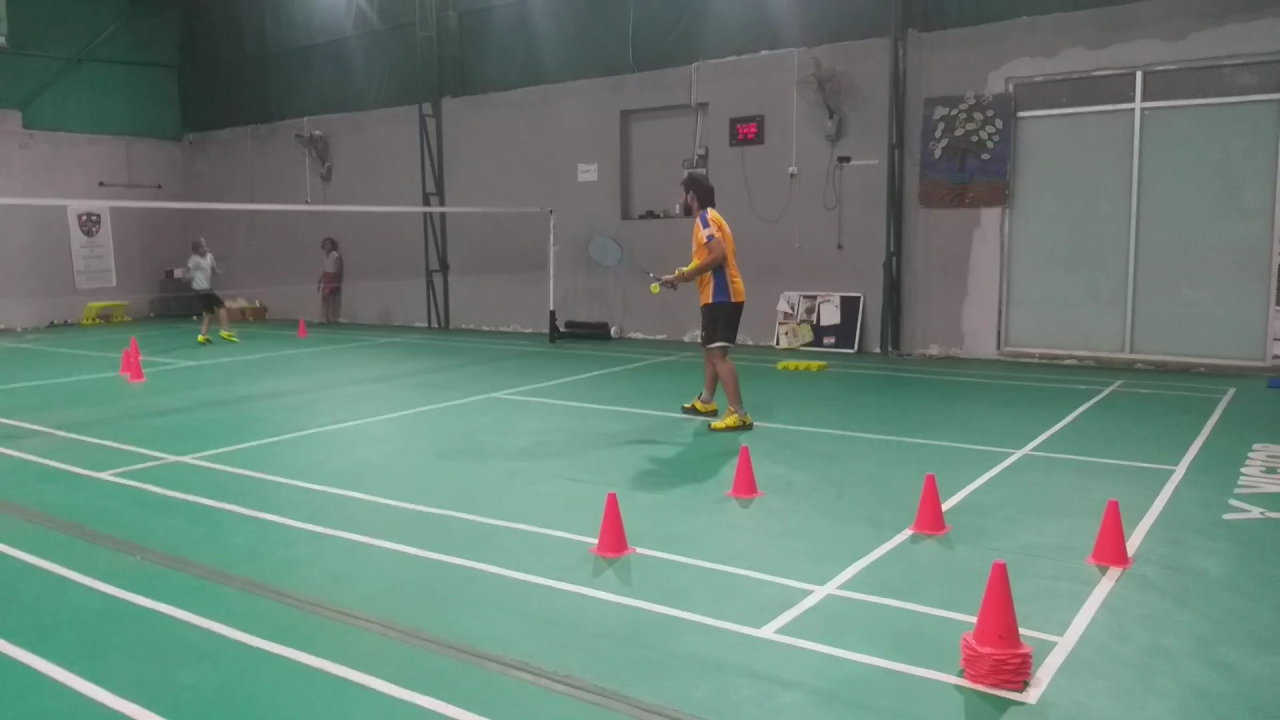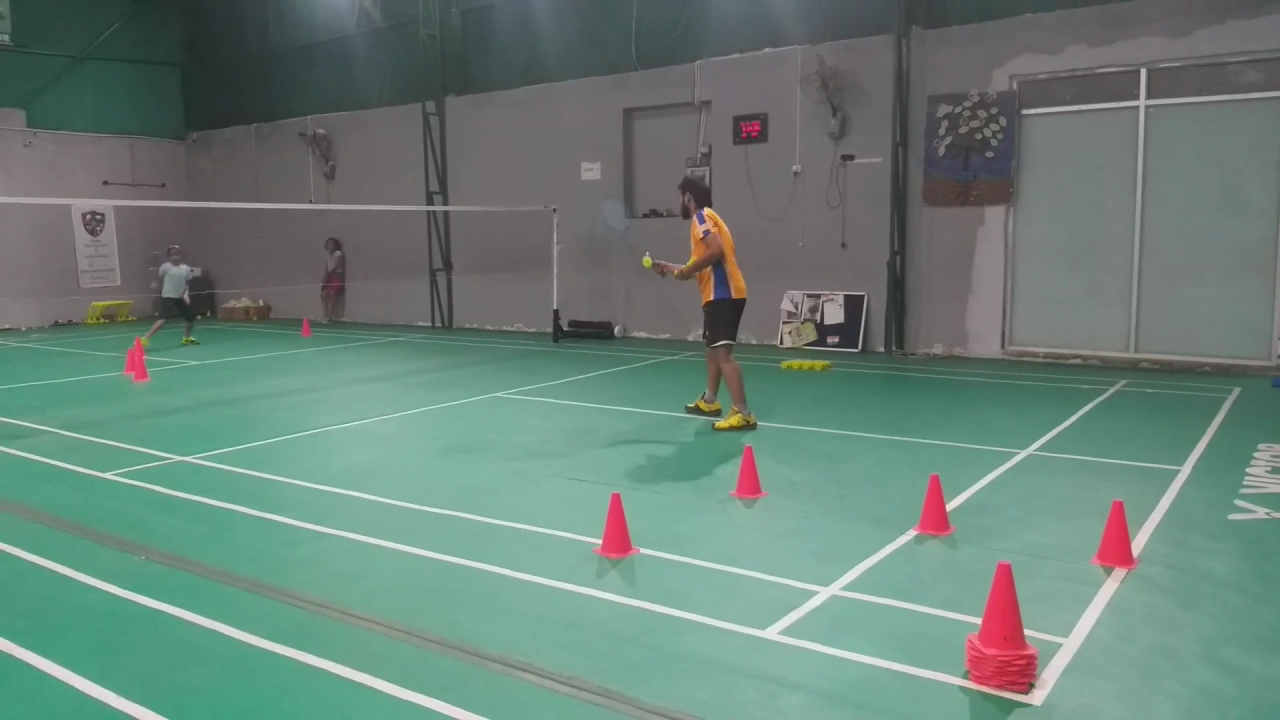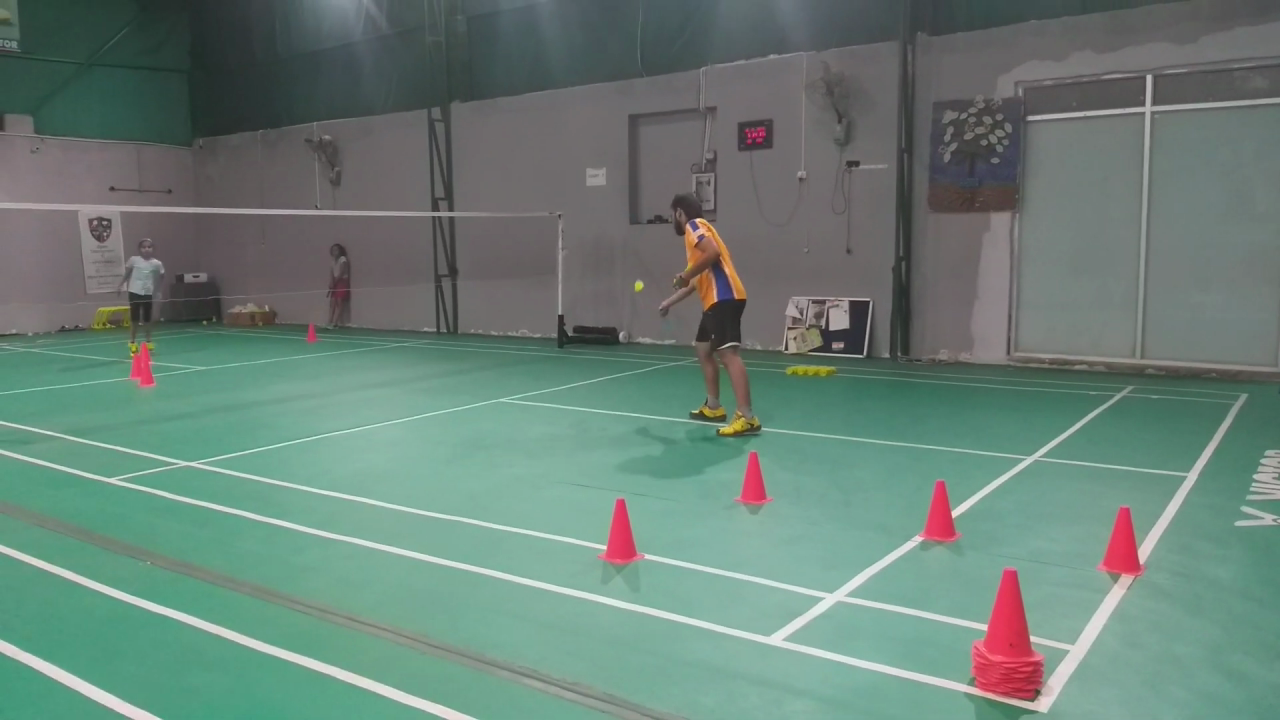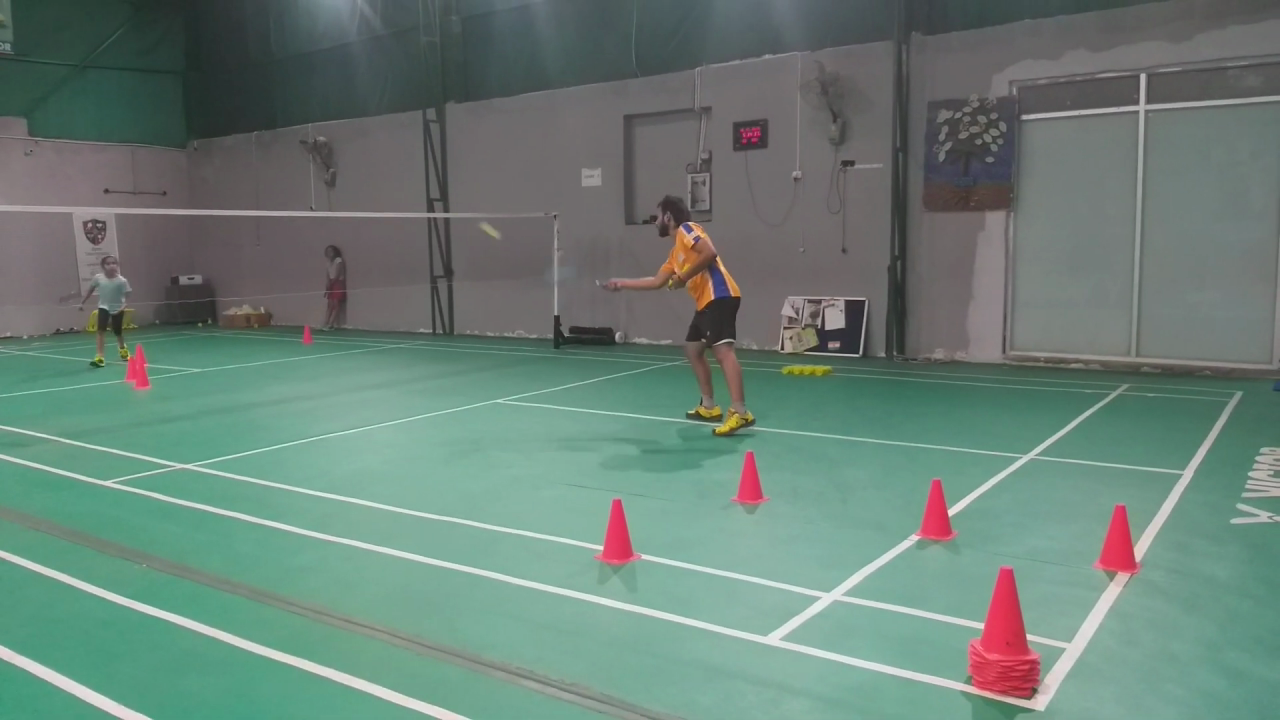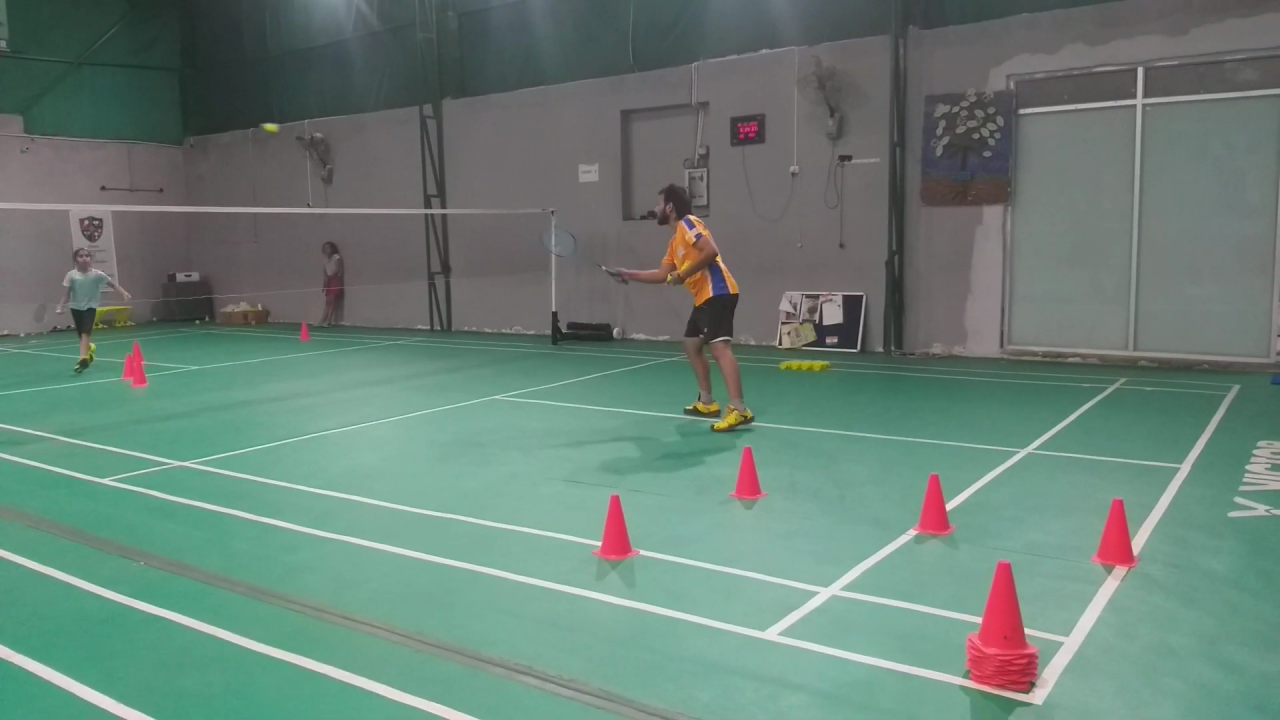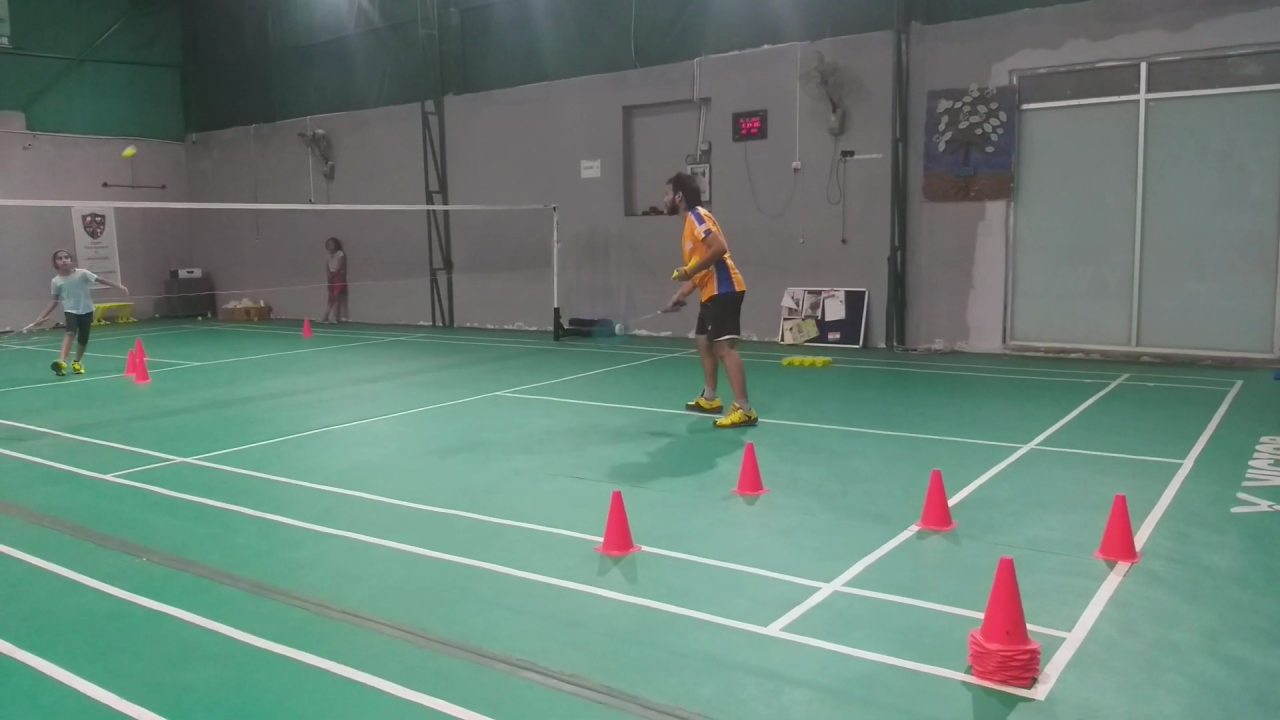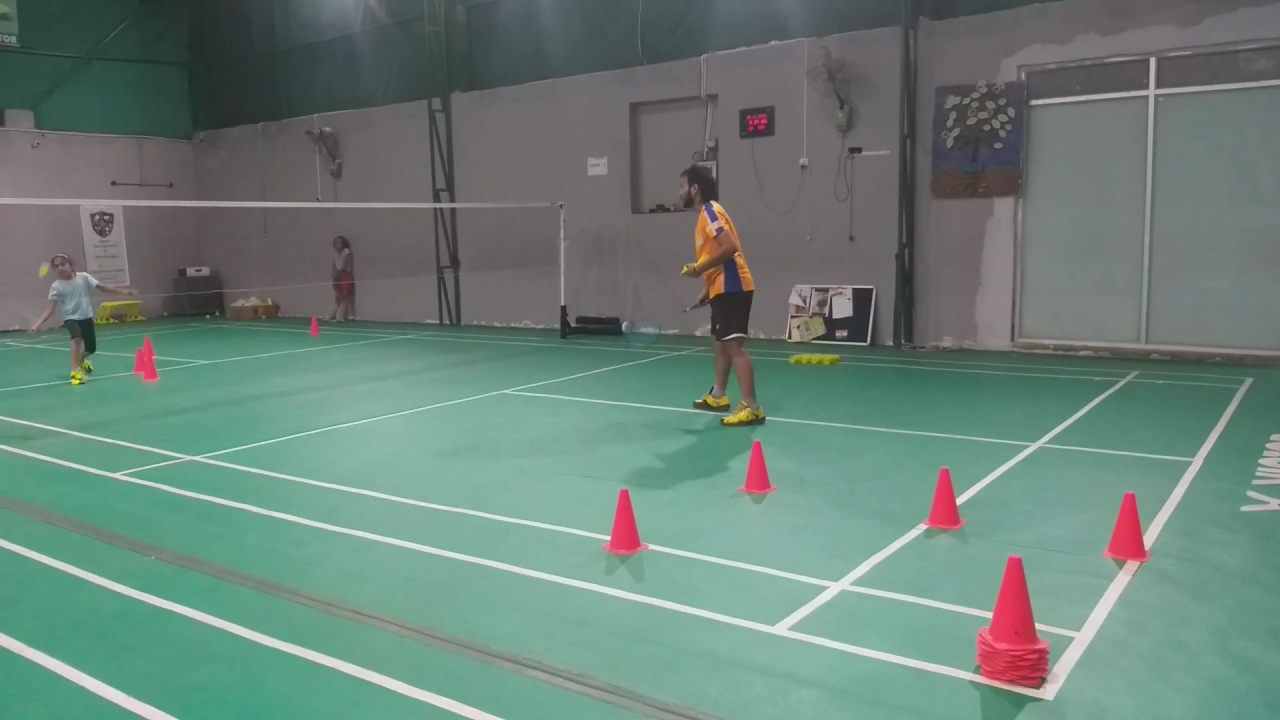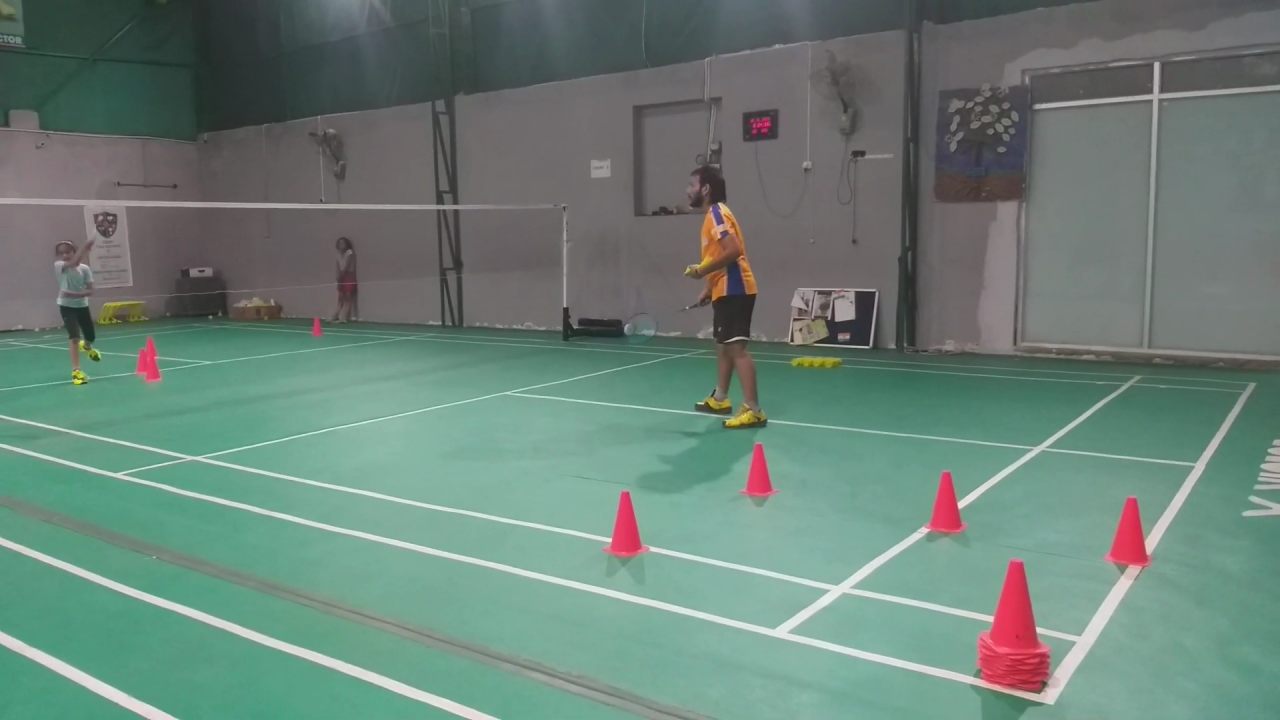
dt=0.3s
person 1, frame 1
left shoulder: (705, 218)
right shoulder: (708, 219)
left elbow: (718, 256)
left wrist: (689, 273)
right wrist: (678, 277)
left hip: (720, 297)
right hip: (719, 297)
left knee: (718, 354)
right knee: (711, 351)
left ankle: (739, 414)
right ankle: (706, 402)
person 1, frame 2
left shoulder: (702, 216)
right shoulder: (707, 218)
left elbow: (716, 251)
left wrist: (687, 270)
right wrist: (671, 268)
left hip: (722, 295)
right hip: (720, 294)
left knee: (722, 352)
right knee: (713, 350)
left ankle: (743, 414)
right ankle: (709, 402)
person 1, frame 3
left shoulder: (694, 226)
right shoulder: (692, 239)
left elbow: (714, 253)
right elbow: (692, 285)
left wrist: (686, 275)
right wrist: (669, 301)
left hip: (725, 299)
right hip: (714, 302)
left knee: (728, 355)
right knee: (704, 351)
left ankle: (747, 417)
right ankle: (713, 407)
person 1, frame 4
left shoulder: (687, 229)
right shoulder: (677, 247)
left elbow: (710, 253)
right elbow: (657, 280)
left wrist: (683, 277)
right wrist: (622, 283)
left hip: (719, 297)
right hip: (707, 302)
left knee: (724, 351)
right knee: (693, 351)
left ankle: (740, 413)
right ankle: (709, 406)
person 1, frame 5
left shoulder: (688, 223)
right shoulder: (676, 238)
left elbow: (711, 252)
right elbow: (662, 274)
left wrist: (683, 274)
right wrist: (630, 273)
left hip: (717, 293)
right hip: (704, 297)
left knee: (720, 348)
right knee: (692, 346)
left ankle: (739, 410)
right ankle: (707, 402)
person 1, frame 6
left shoulder: (697, 216)
right shoulder: (689, 223)
left elbow: (720, 249)
left wrist: (689, 270)
right wrist: (681, 294)
left hip: (724, 291)
right hip: (712, 293)
left knee: (725, 347)
right knee: (704, 343)
left ankle: (743, 409)
right ankle: (709, 398)
person 1, frame 7
left shoulder: (711, 211)
right shoulder: (706, 214)
left elbow: (729, 248)
left wrist: (698, 268)
right wrist: (707, 289)
left hip: (731, 288)
right hip: (723, 289)
left knee: (734, 345)
right knee: (721, 344)
left ankle: (751, 408)
right ankle: (718, 397)
person 1, frame 8
left shoulder: (717, 213)
right shoulder: (712, 215)
left elbow: (733, 252)
left wrist: (701, 270)
right wrist: (709, 288)
left hip: (734, 291)
right hip: (725, 291)
left knee: (737, 348)
right knee: (723, 346)
left ankle: (753, 410)
right ankle: (720, 399)
